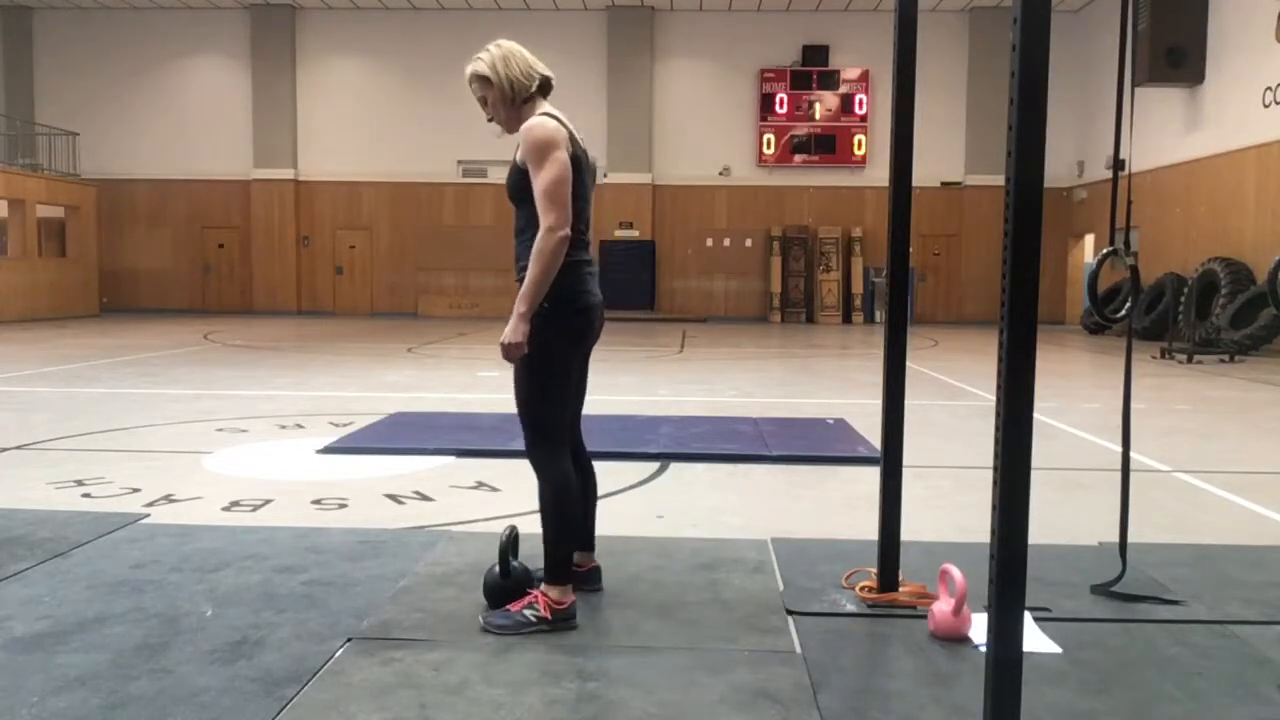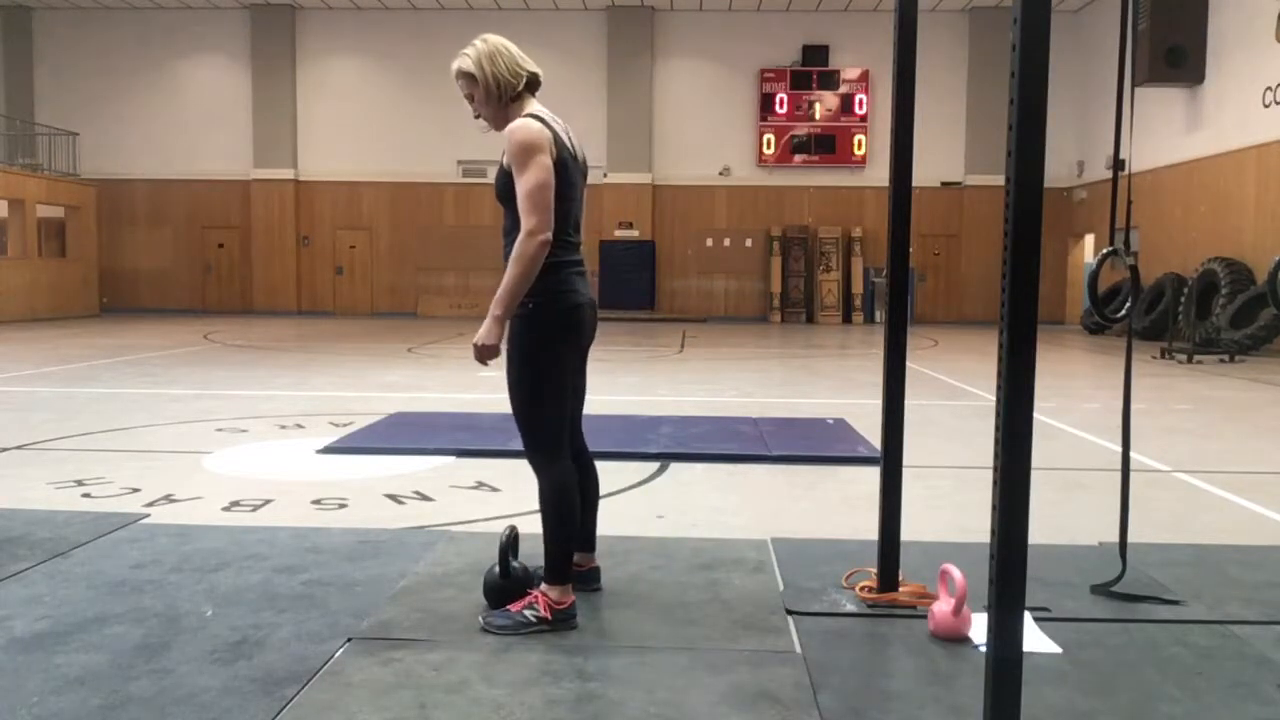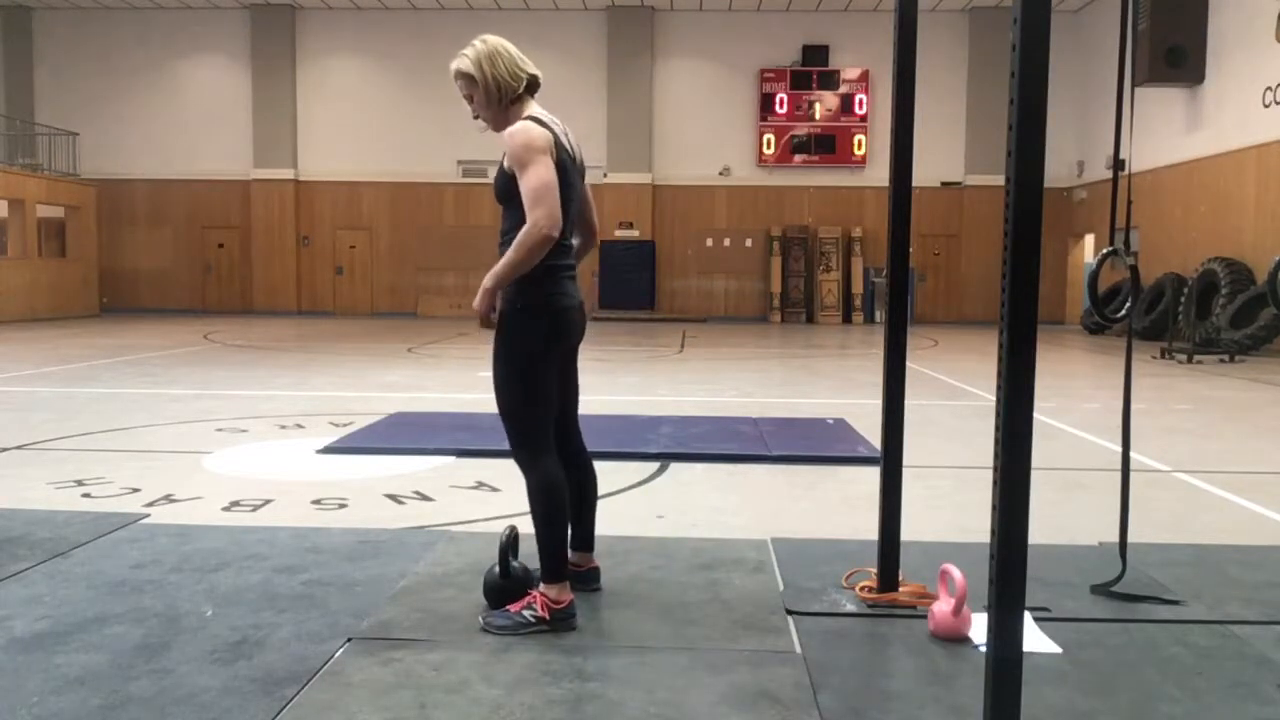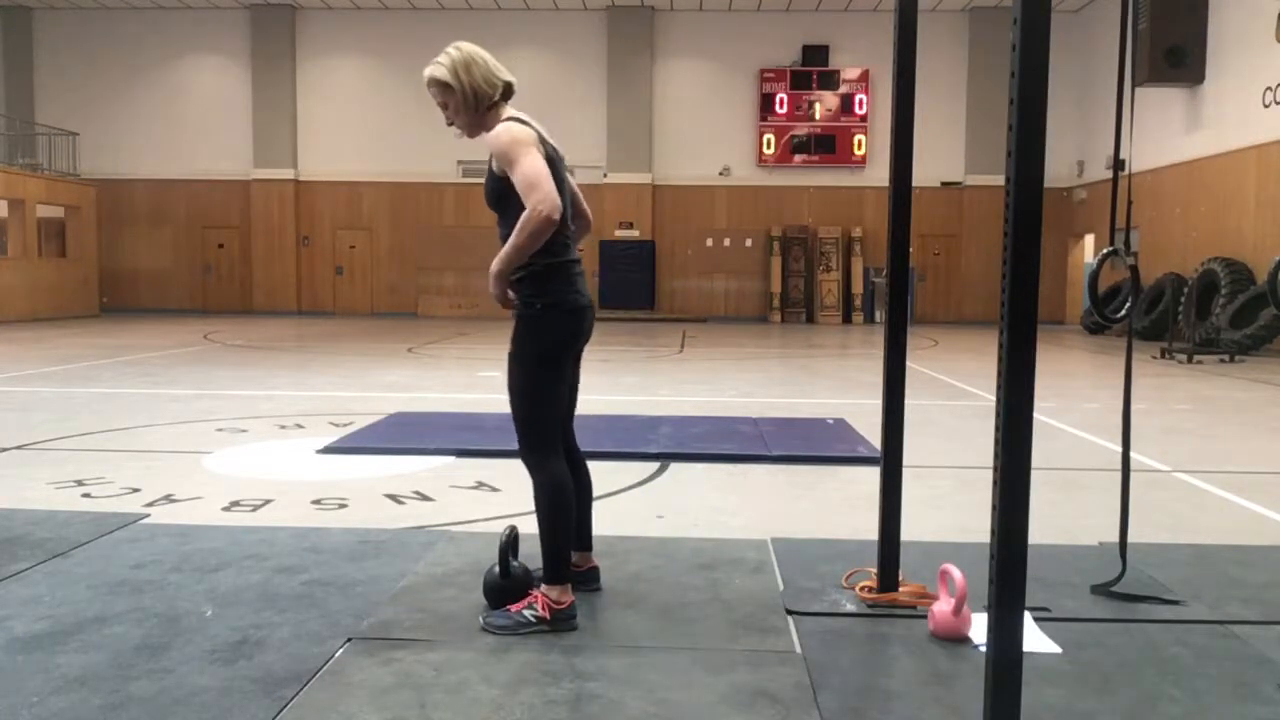
dt=0.3s
person 1, frame 1
left shoulder: (539, 129)
right shoulder: (561, 132)
left elbow: (555, 230)
left wrist: (521, 315)
left hip: (557, 306)
right hip: (577, 302)
left knee: (547, 449)
right knee: (565, 442)
left ankle: (557, 596)
right ankle: (581, 561)
person 1, frame 2
left shoulder: (525, 131)
right shoulder: (556, 130)
left elbow: (536, 235)
left wrist: (496, 317)
left hip: (546, 307)
right hip: (573, 301)
left knee: (547, 451)
right knee: (567, 443)
left ankle: (557, 596)
right ankle: (581, 560)
person 1, frame 3
left shoulder: (524, 134)
right shoulder: (555, 133)
left elbow: (543, 226)
right elbow: (588, 230)
left wrist: (492, 284)
left hip: (532, 310)
right hip: (562, 303)
left knee: (533, 450)
right knee: (564, 440)
left ankle: (554, 596)
right ankle: (581, 560)
person 1, frame 4
left shoulder: (507, 135)
right shoulder: (526, 134)
left elbow: (543, 211)
right elbow: (581, 220)
left wrist: (502, 267)
left hip: (547, 307)
right hip: (563, 300)
left knee: (540, 450)
right knee: (559, 440)
left ankle: (556, 596)
right ankle: (580, 561)
